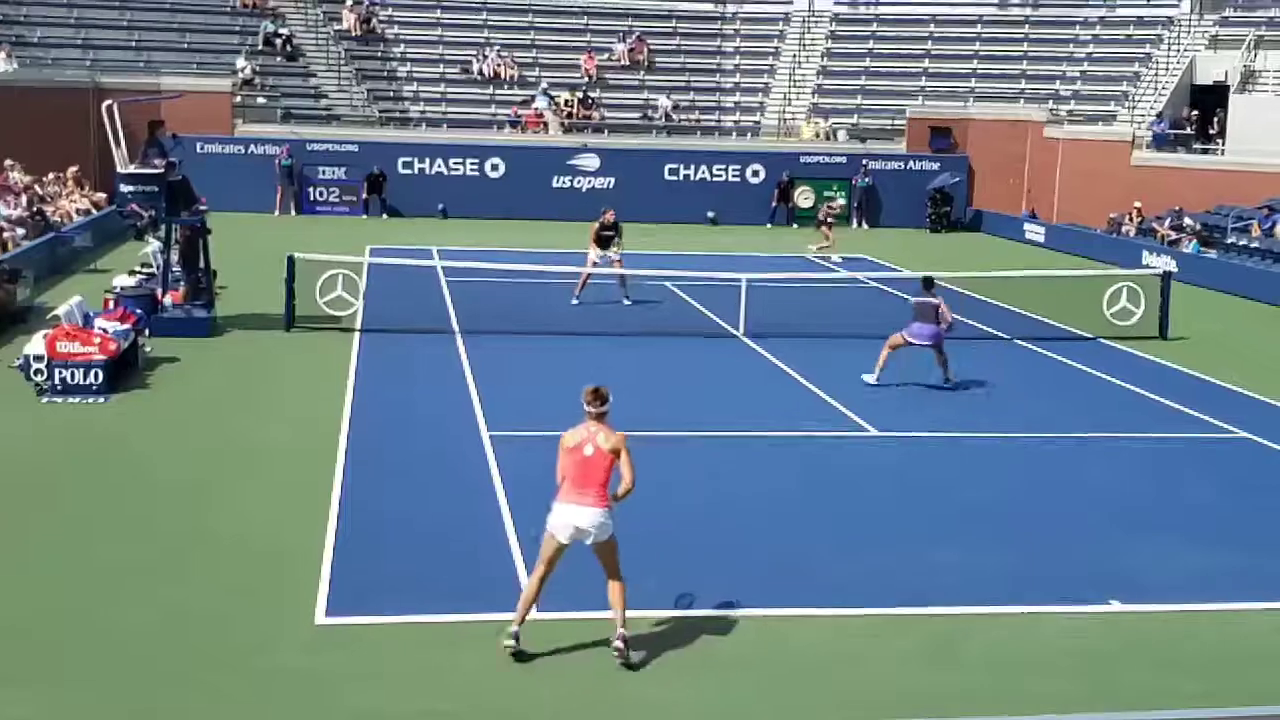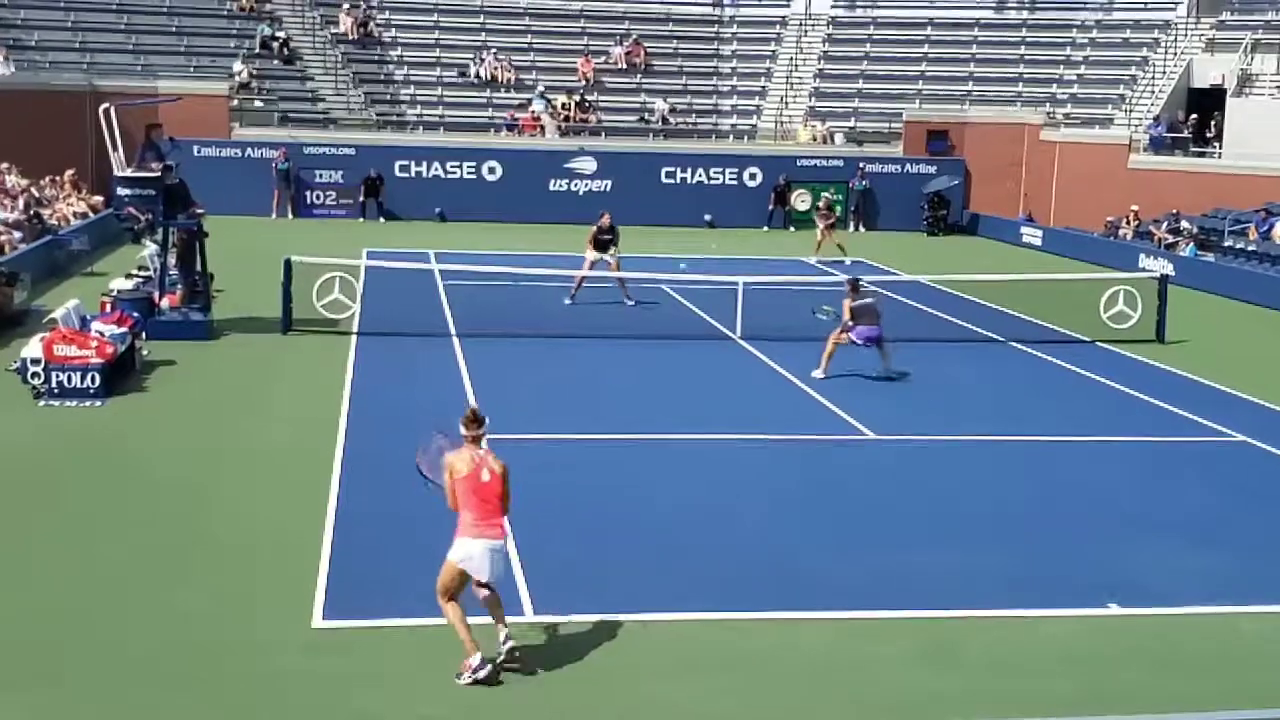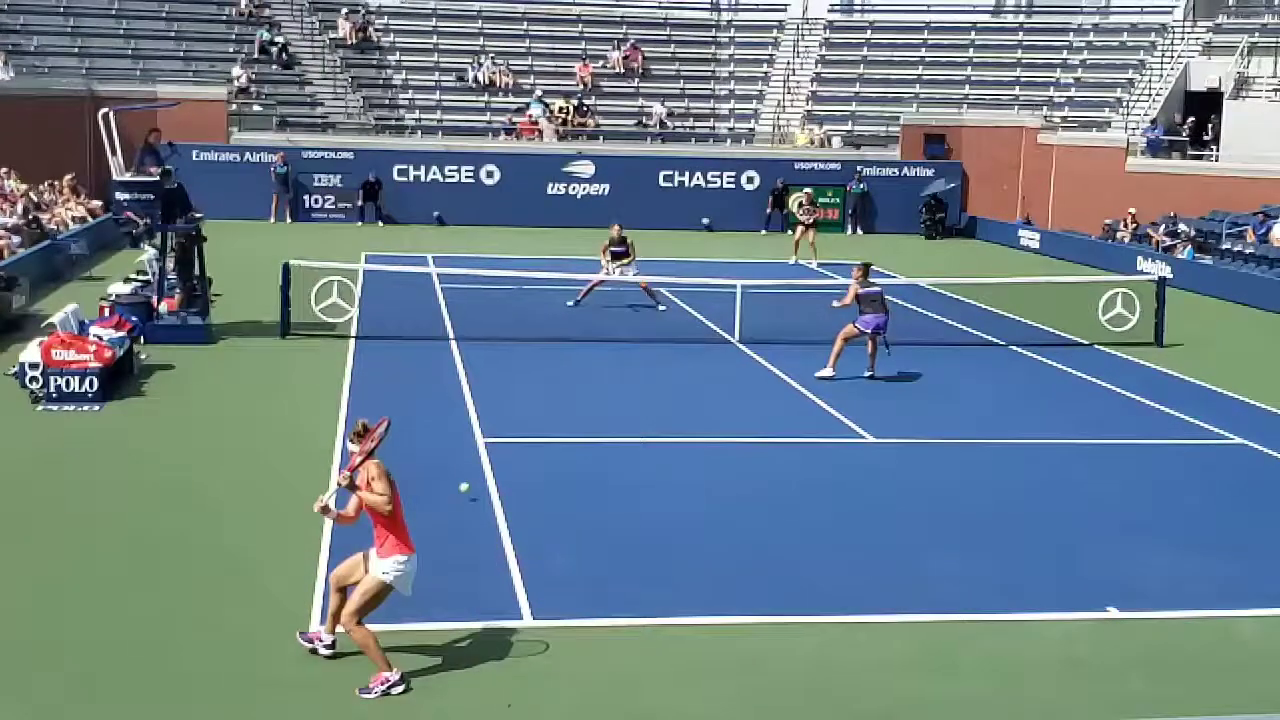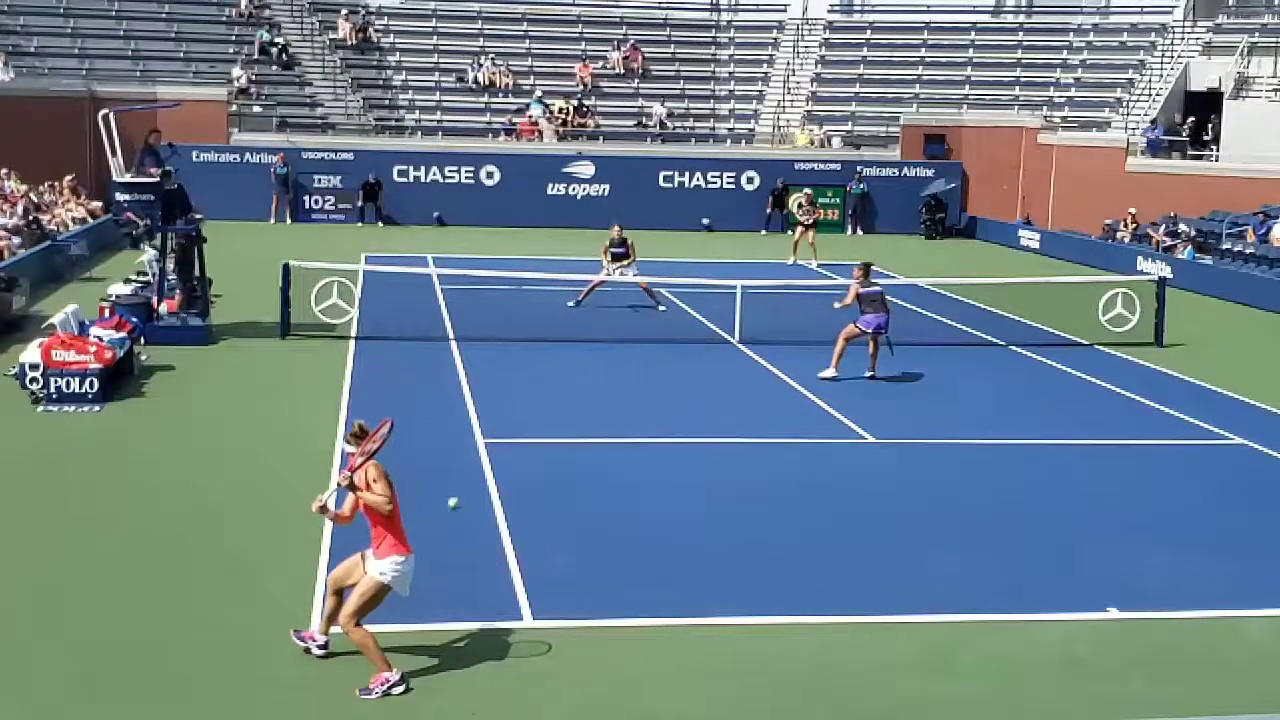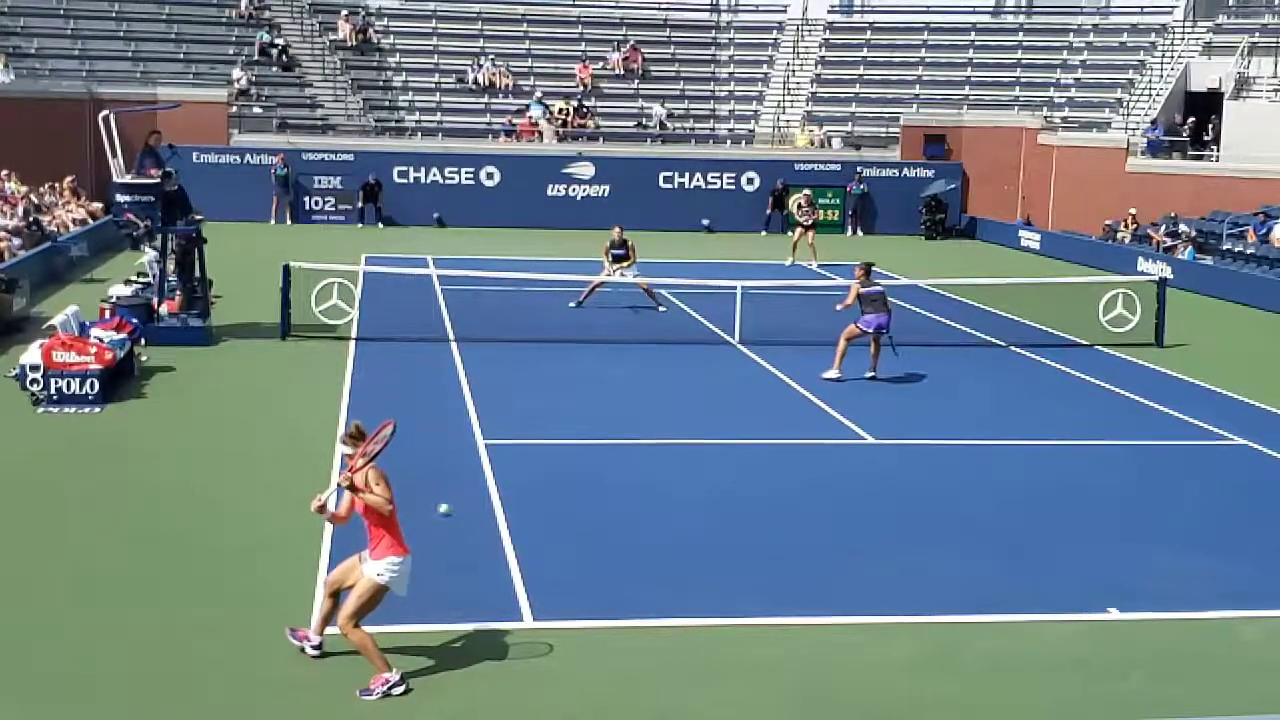
dt=0.4s
person 1, frame 1
left shoulder: (567, 436)
right shoulder: (617, 439)
left elbow: (561, 479)
right elbow: (628, 482)
right wrist: (614, 499)
left hip: (564, 510)
right hip: (596, 515)
left knee: (541, 571)
right knee: (614, 576)
left ankle: (514, 630)
right ankle: (620, 635)
person 1, frame 2
left shoulder: (452, 459)
right shoulder: (500, 465)
left elbow: (453, 504)
left hip: (467, 541)
right hip: (497, 542)
left knee: (446, 597)
right knee: (482, 587)
left ankle: (476, 660)
right ankle: (505, 636)
person 1, frame 3
left shoulder: (374, 468)
right shoulder: (364, 473)
left elbow: (387, 506)
right elbow: (350, 516)
left wrist: (354, 489)
right wrist: (328, 512)
left hip: (395, 558)
right hip: (382, 553)
left knee: (349, 619)
right knee: (337, 579)
left ankle: (390, 677)
right ankle: (327, 639)
person 1, frame 4
left shoulder: (372, 469)
right shoulder: (359, 474)
left elbow: (386, 505)
right elbow: (346, 517)
left wrist: (354, 490)
right wrist: (326, 512)
left hip: (392, 559)
right hip: (379, 553)
left knee: (348, 620)
right knee: (334, 581)
left ankle: (390, 677)
right ankle: (320, 639)
person 1, frame 5
left shoulder: (370, 472)
right shoulder: (355, 476)
left elbow: (387, 507)
right elbow: (342, 517)
left wrist: (355, 491)
right wrist: (324, 511)
left hip: (389, 559)
right hip: (375, 554)
left knee: (346, 622)
right knee: (332, 583)
left ankle: (390, 678)
right ankle: (314, 639)
